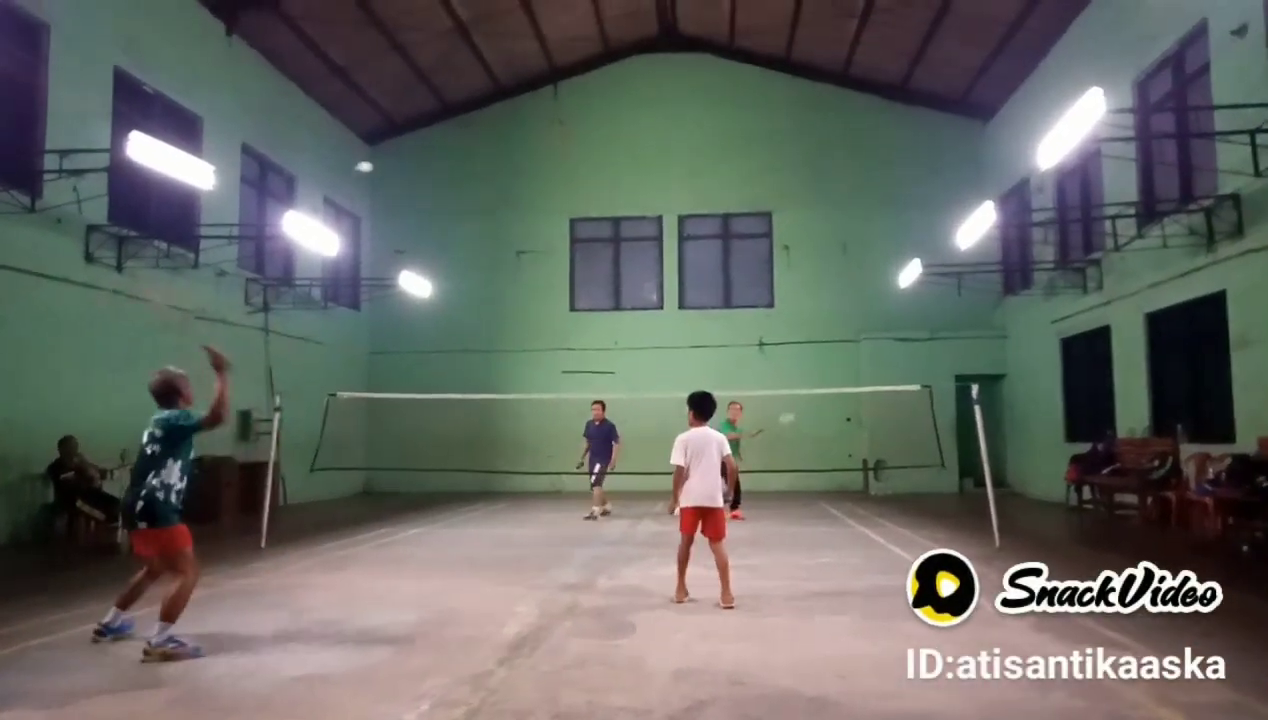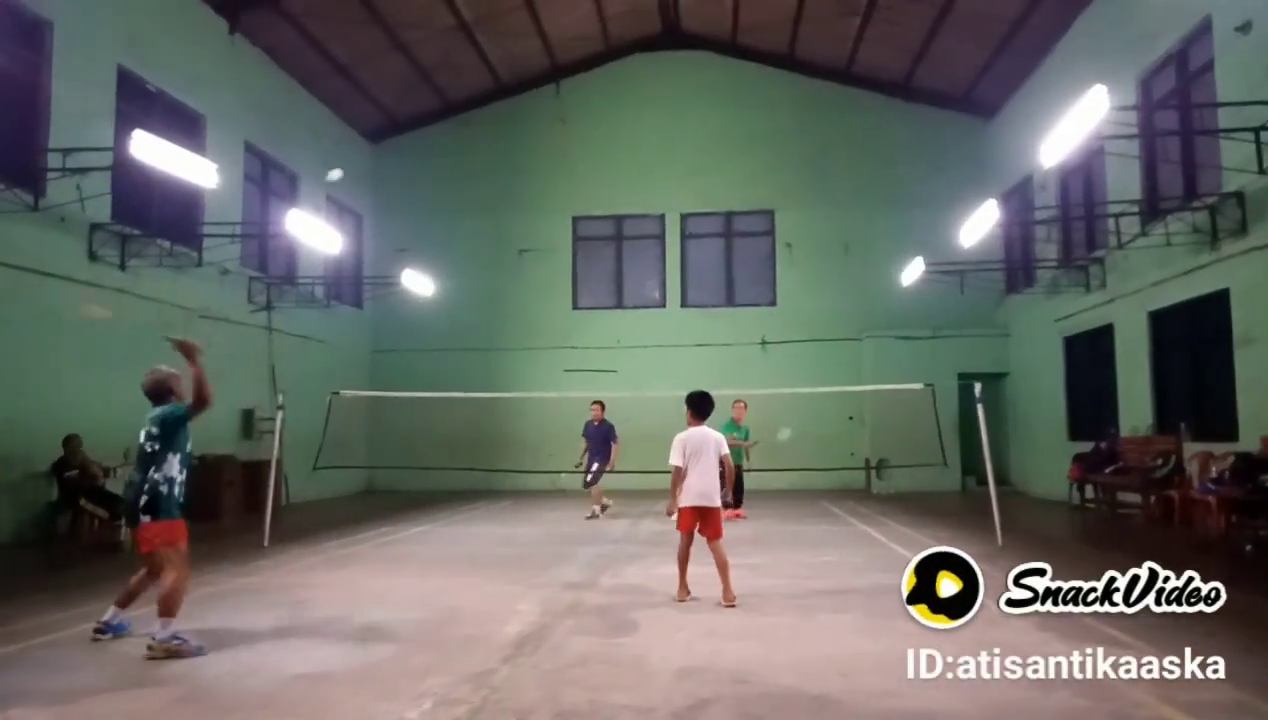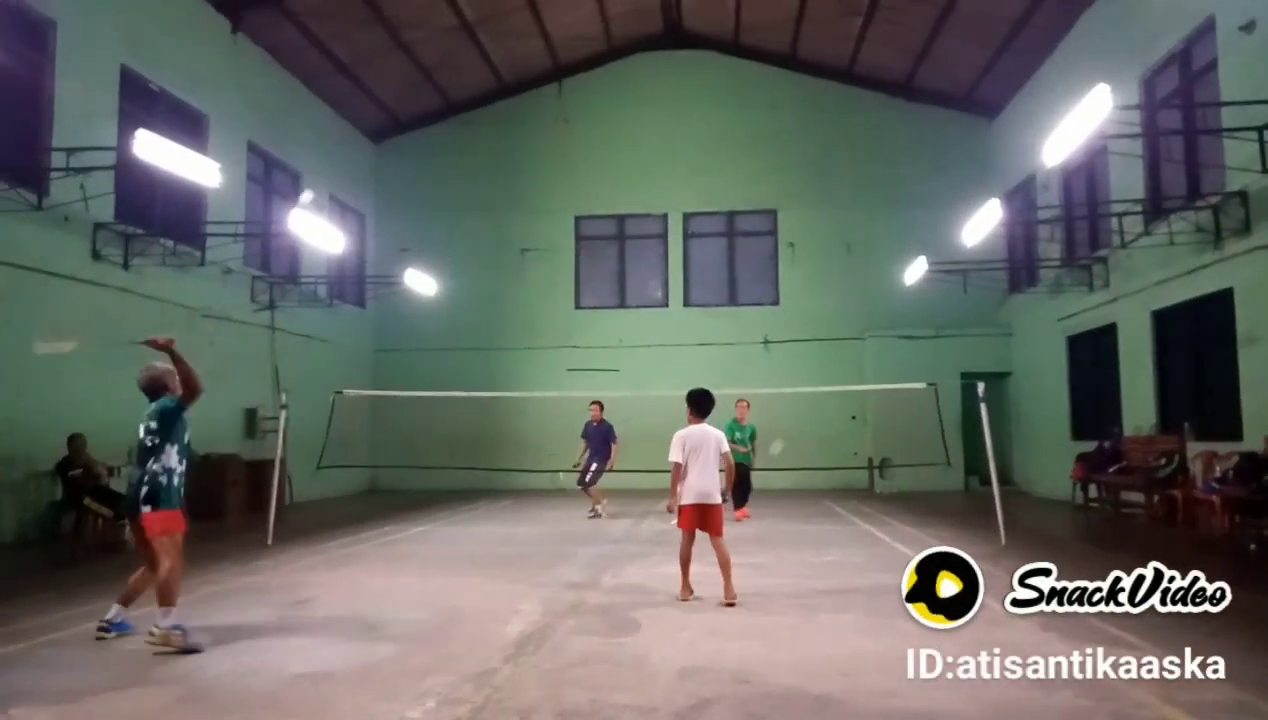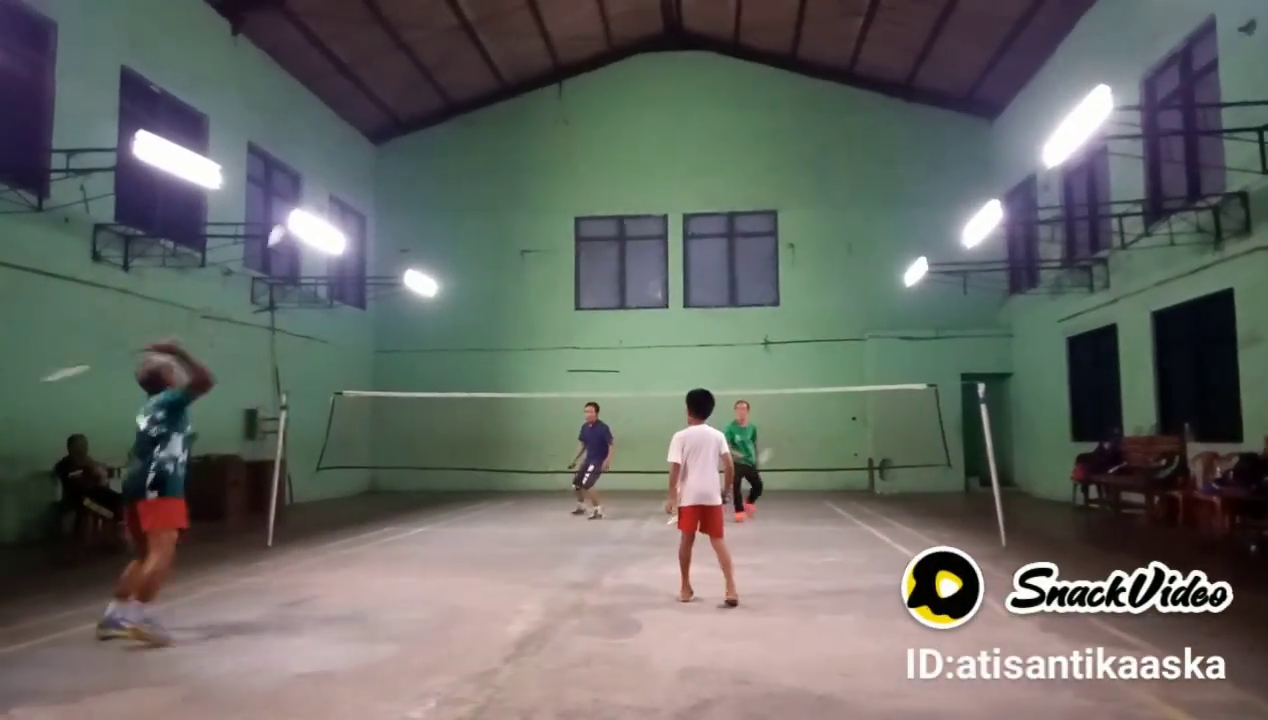
dt=0.1s
person 1, frame 1
left shoulder: (165, 423)
right shoulder: (172, 420)
right elbow: (217, 418)
right wrist: (221, 374)
left hip: (144, 508)
right hip: (157, 512)
left knee: (155, 569)
right knee: (187, 574)
left ankle: (111, 623)
right ankle: (161, 640)
person 1, frame 2
left shoulder: (160, 419)
right shoulder: (166, 416)
right elbow: (203, 402)
right wrist: (194, 361)
left hip: (148, 504)
right hip: (158, 506)
left knee: (155, 568)
right knee: (176, 569)
left ankle: (110, 622)
right ankle: (165, 637)
person 1, frame 3
left shoulder: (158, 415)
right shoulder: (163, 410)
right elbow: (194, 389)
right wrist: (171, 352)
left hip: (142, 496)
right hip: (158, 498)
left knee: (153, 564)
right knee: (172, 560)
left ankle: (113, 620)
right ankle: (167, 627)
person 1, frame 4
left shoulder: (149, 409)
right shoulder: (170, 400)
right elbow: (205, 383)
right wrist: (179, 354)
left hip: (137, 487)
right hip: (159, 488)
left knee: (144, 556)
right knee: (161, 554)
left ankle: (113, 617)
right ankle: (138, 619)
person 2, frame 1
left shoulder: (683, 439)
right shoulder: (719, 438)
left elbow: (679, 471)
right elbow: (732, 467)
left wrist: (674, 498)
right wrist: (729, 490)
left hip: (690, 499)
right hip: (714, 499)
left knee: (686, 542)
right knee: (717, 545)
left ankle: (681, 589)
right ankle: (726, 593)
person 2, frame 2
left shoulder: (682, 438)
right shoulder: (718, 437)
left elbow: (677, 471)
right elbow: (730, 466)
left wrist: (672, 499)
right wrist: (727, 491)
left hip: (688, 498)
right hip: (712, 498)
left knee: (685, 542)
right knee: (716, 544)
left ankle: (682, 588)
right ankle: (727, 592)
person 2, frame 3
left shoulder: (681, 436)
right shoulder: (718, 435)
left elbow: (676, 467)
right elbow: (730, 464)
left wrist: (672, 496)
right wrist: (728, 489)
left hip: (688, 496)
right hip: (712, 495)
left knee: (687, 540)
right knee: (718, 541)
left ankle: (685, 588)
right ankle: (728, 590)
person 2, frame 4
left shoulder: (681, 437)
right shoulder: (717, 436)
left elbow: (675, 468)
right elbow: (729, 465)
left wrist: (672, 496)
right wrist: (726, 489)
left hip: (688, 497)
right hip: (712, 496)
left knee: (687, 541)
right knee: (718, 542)
left ankle: (686, 589)
right ankle: (730, 588)
